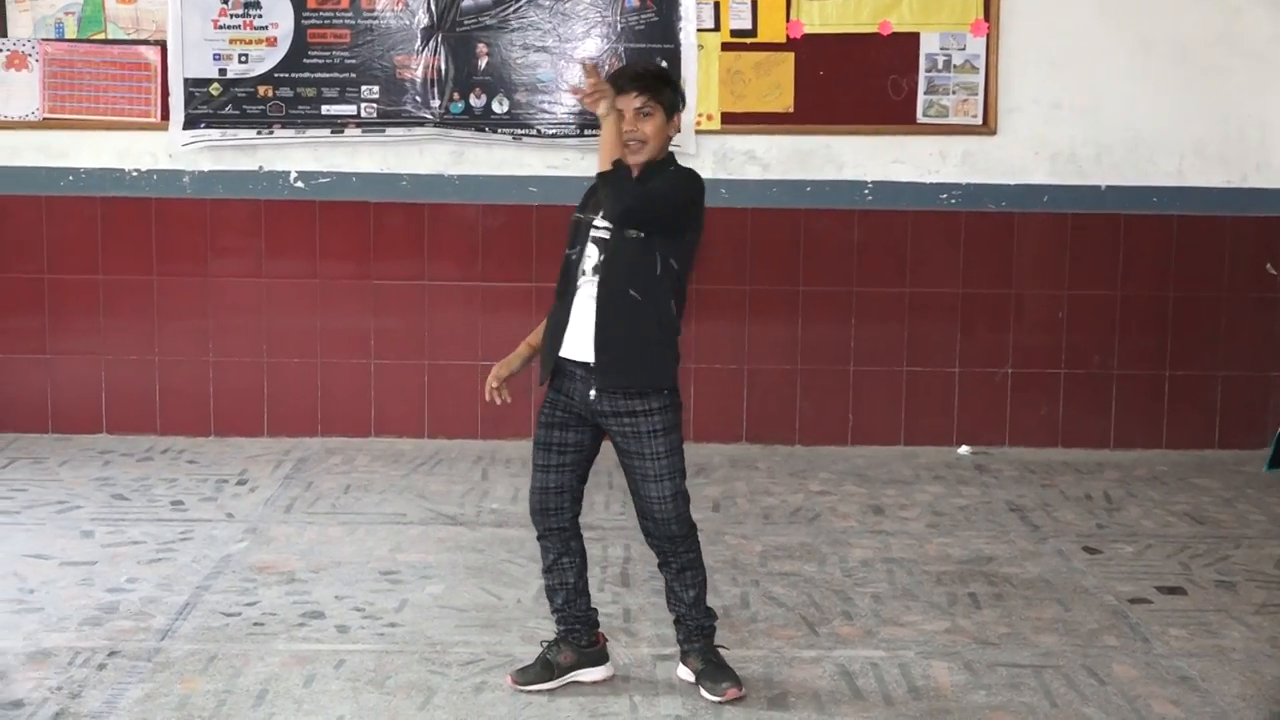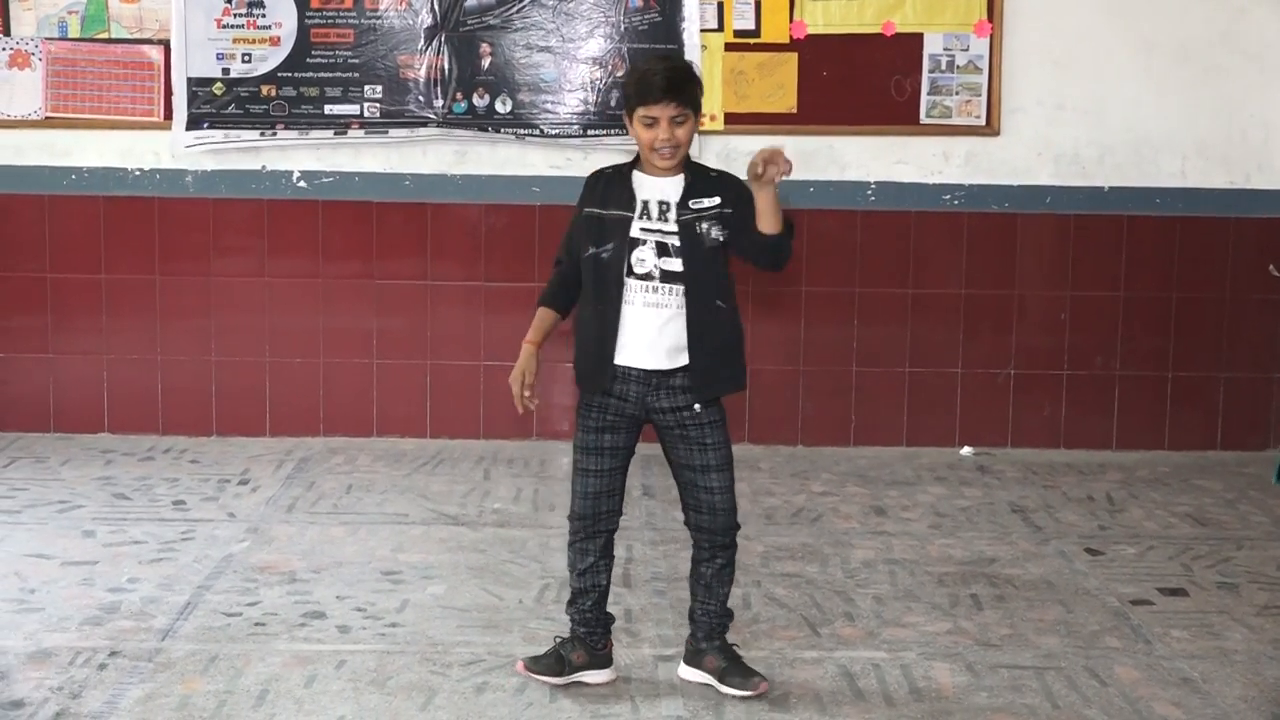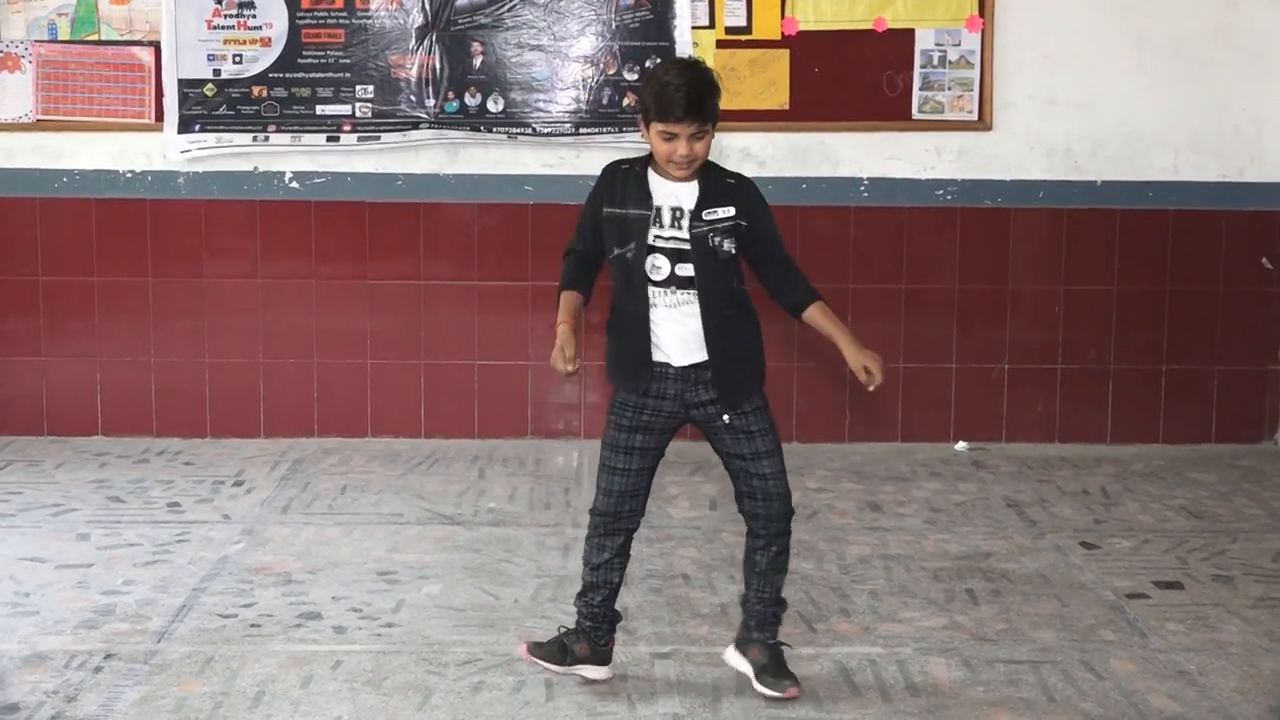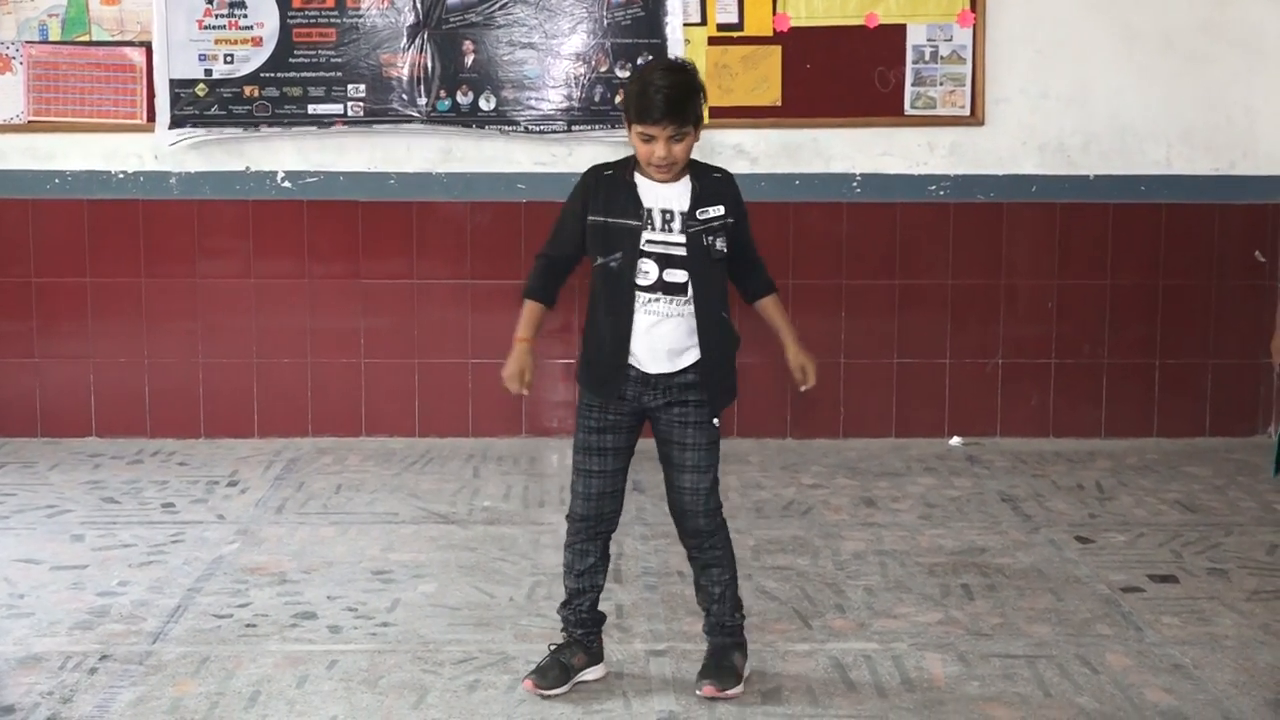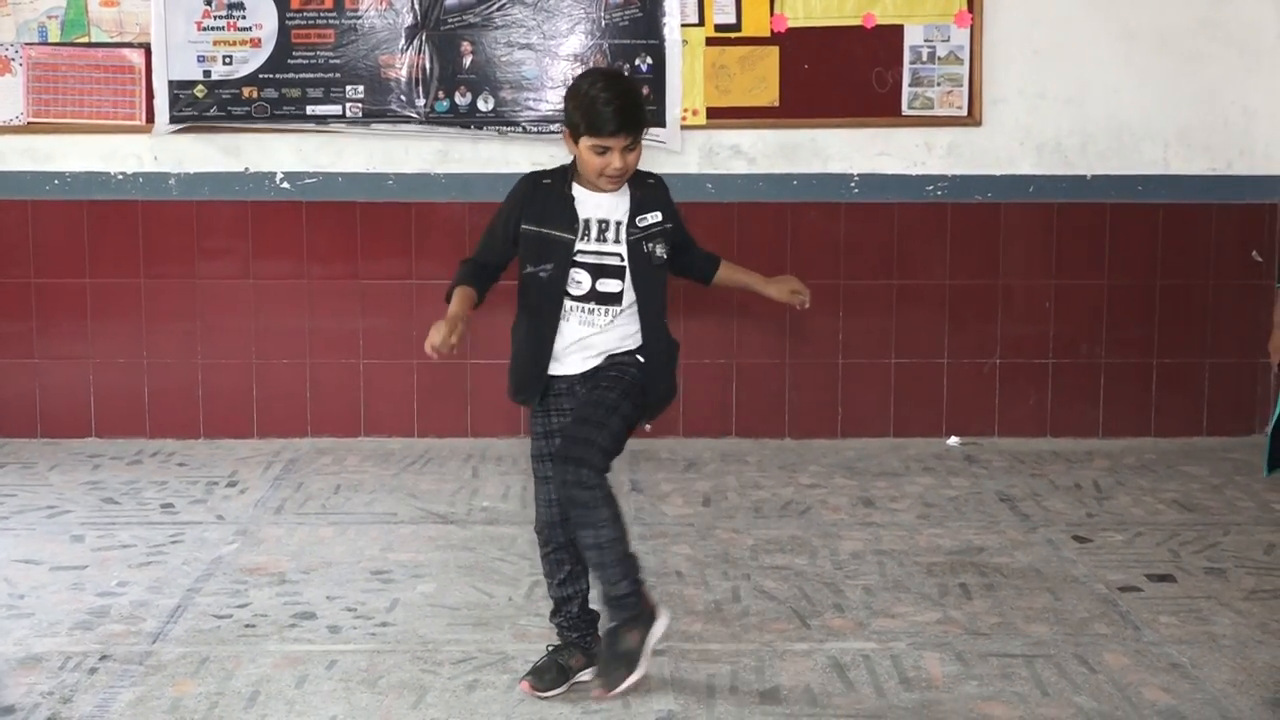
dt=0.5s
person 1, frame 1
left shoulder: (680, 187)
right shoulder: (601, 189)
left elbow: (622, 205)
left wrist: (606, 119)
right wrist: (521, 354)
left hip: (639, 388)
right hip: (569, 381)
left knee: (668, 522)
right knee: (551, 512)
left ankle: (697, 647)
right ankle: (579, 642)
person 1, frame 2
left shoulder: (718, 191)
right shoulder: (602, 190)
left elbow: (771, 259)
right elbow: (566, 278)
left wrist: (766, 197)
right wrist: (529, 352)
left hip: (691, 385)
right hip: (610, 381)
left knee: (715, 520)
right knee: (591, 516)
left ankle: (707, 648)
right ankle: (589, 643)
person 1, frame 3
left shoulder: (737, 196)
right shoulder: (616, 185)
left elbow: (782, 277)
right elbow: (580, 259)
left wrist: (846, 341)
right wrist: (567, 324)
left hip: (726, 380)
right hip: (645, 381)
left knee: (770, 509)
right knee: (612, 514)
left ankle: (758, 639)
right ankle: (592, 636)
person 1, frame 4
left shoulder: (718, 191)
right shoulder: (599, 188)
left elbow: (750, 273)
right elbow: (550, 266)
left wrist: (791, 342)
right wrist: (522, 343)
left hip: (689, 382)
right hip: (611, 379)
left knee: (700, 517)
right knee: (589, 514)
left ankle: (724, 642)
right ankle: (581, 643)
person 1, frame 5
left shoulder: (652, 196)
right shoulder: (533, 196)
left elbow: (689, 259)
right elbow: (481, 266)
left wrist: (764, 284)
right wrist: (451, 318)
left hip: (623, 368)
right hip: (552, 381)
left knee: (576, 472)
right knee: (554, 520)
left ankle: (632, 613)
right ankle: (576, 641)
